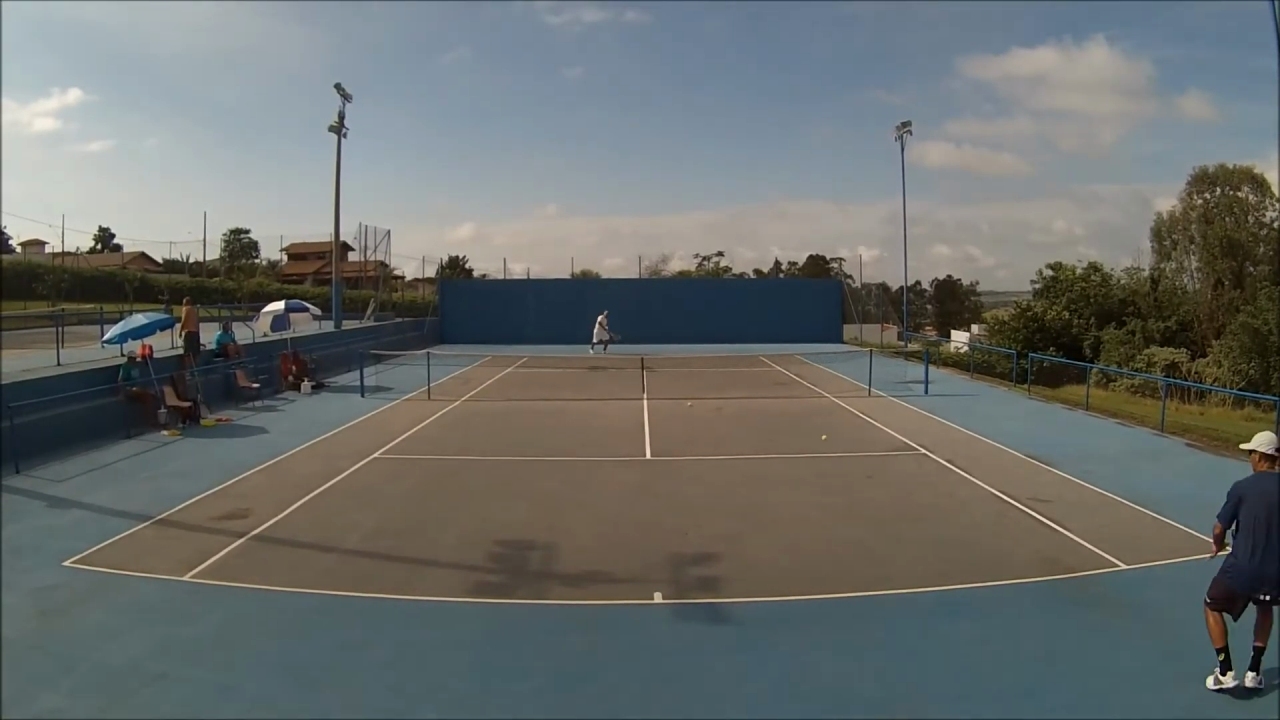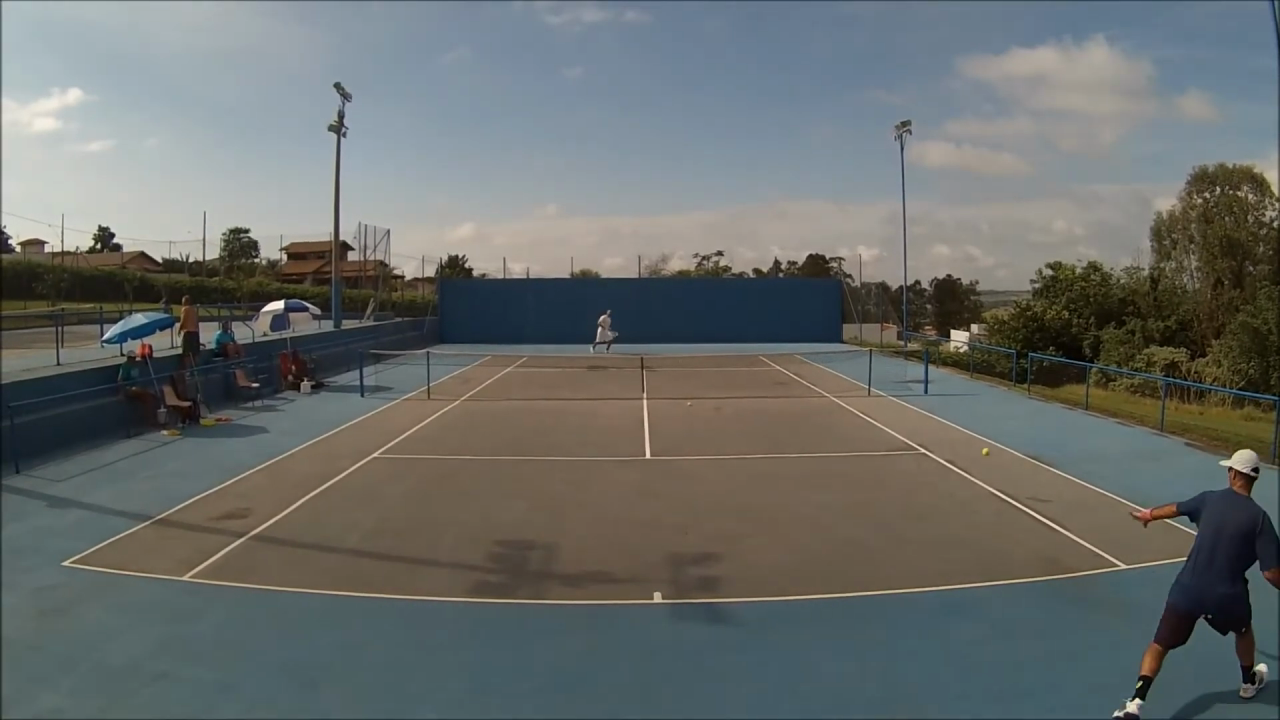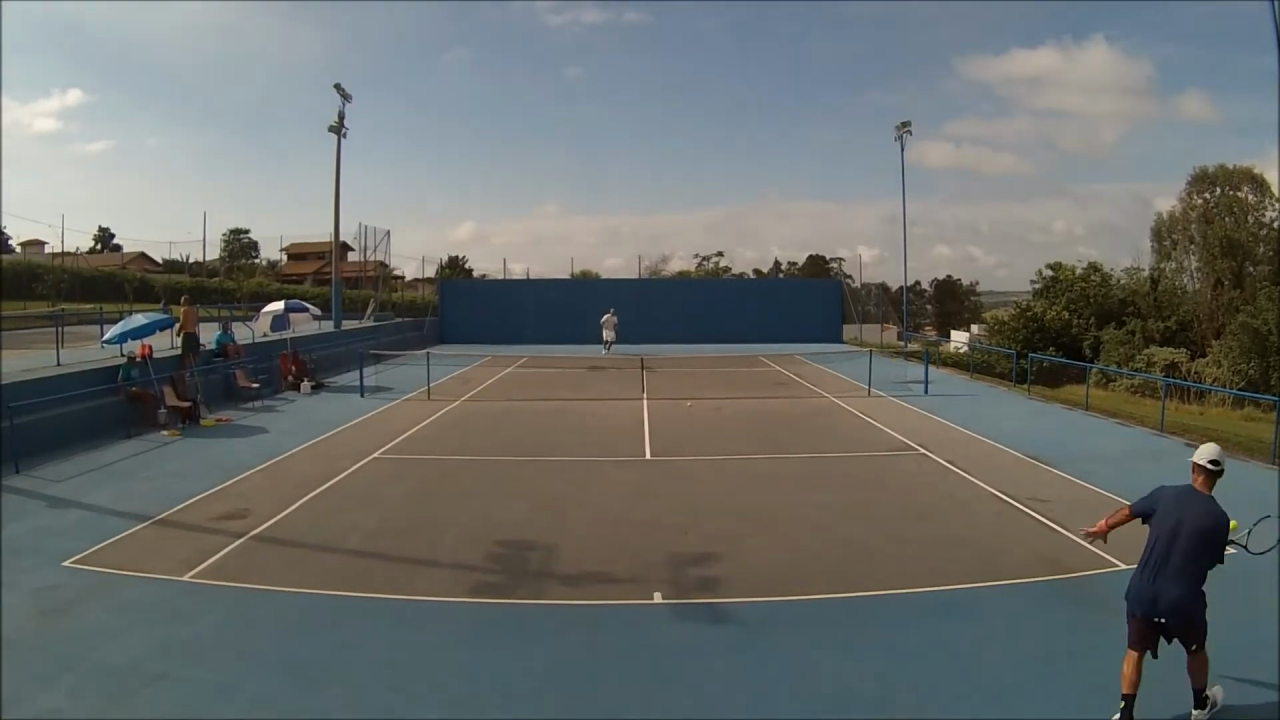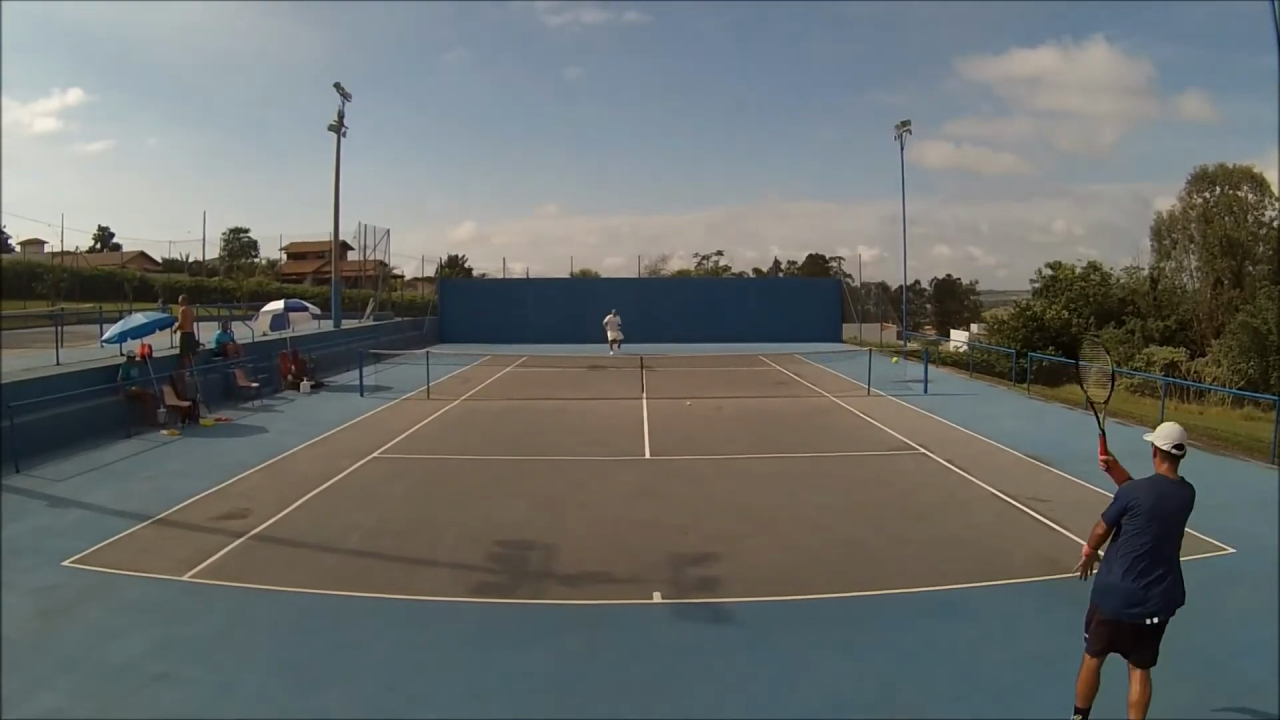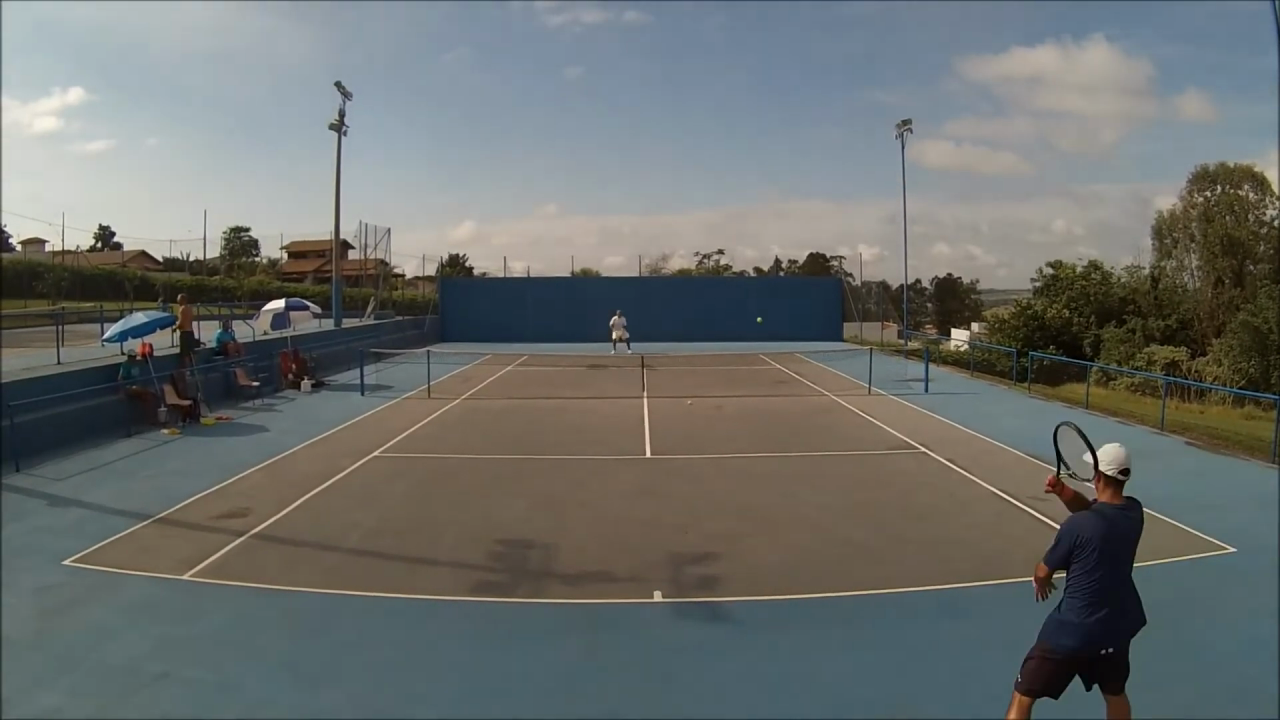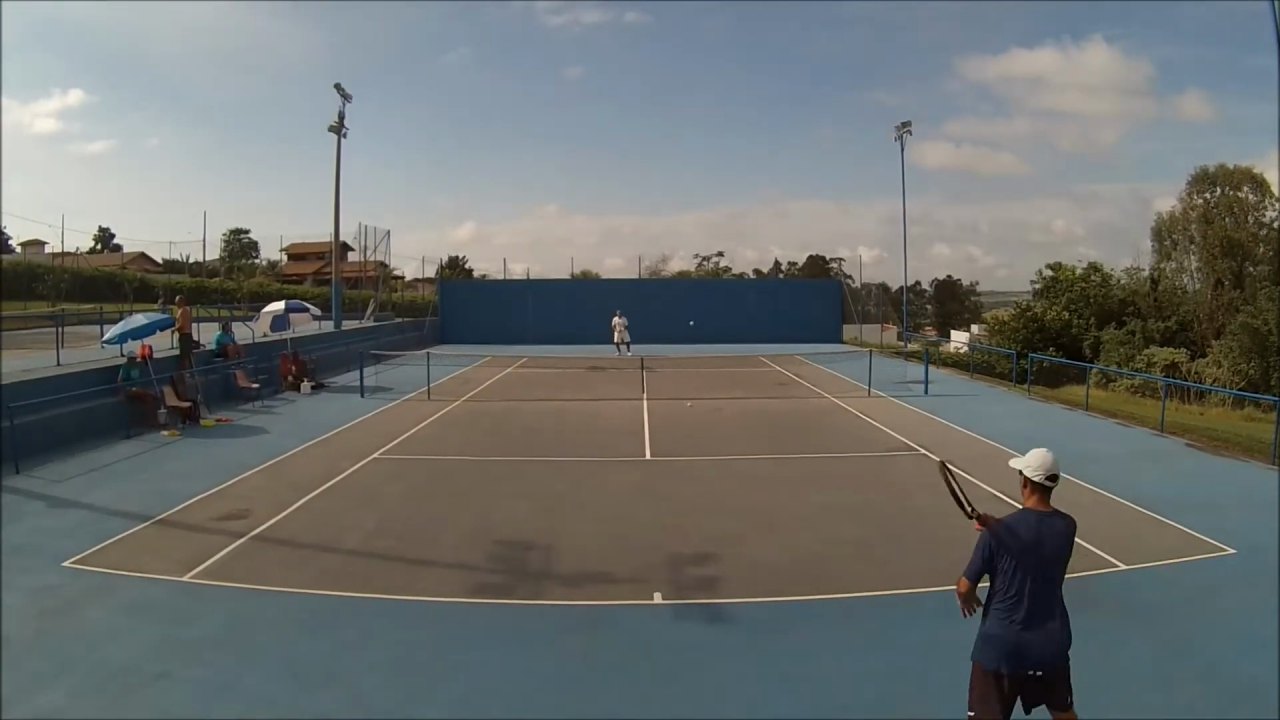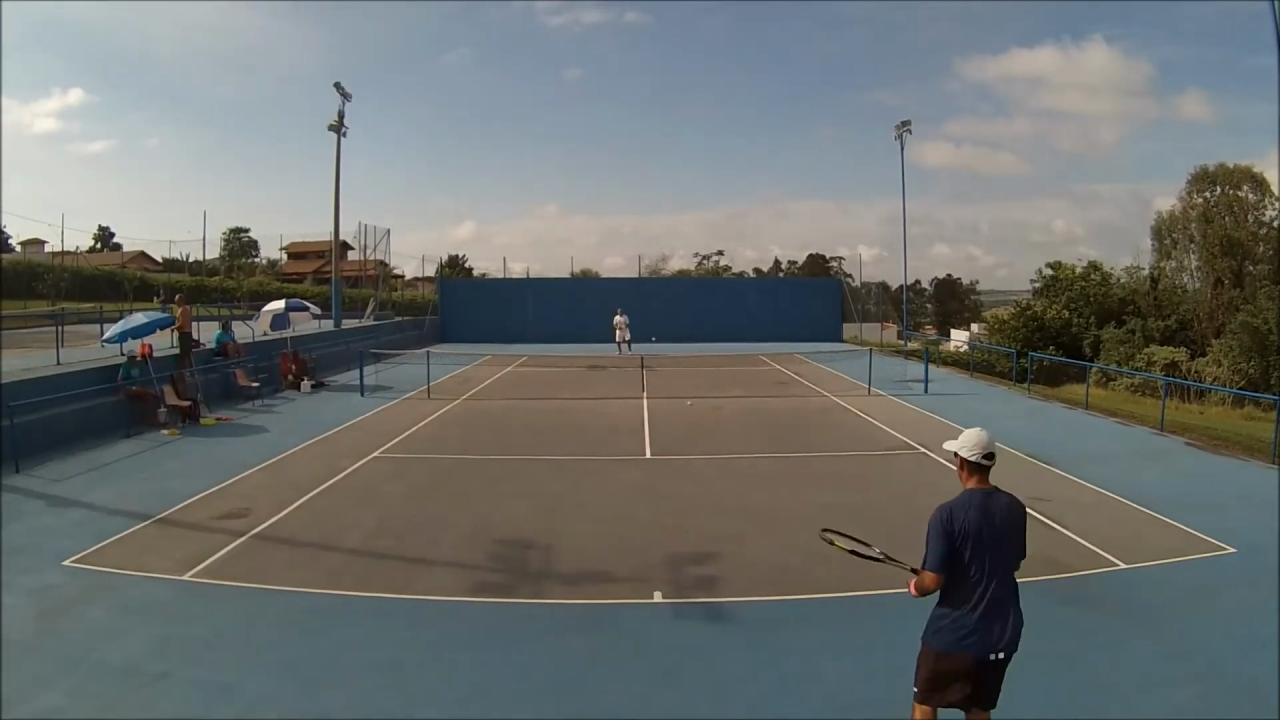
dt=0.2s
person 1, frame 1
left shoulder: (1242, 488)
left elbow: (1220, 530)
left wrist: (1217, 543)
left hip: (1239, 570)
left knee: (1213, 609)
left ankle: (1225, 672)
right ankle: (1254, 672)
person 1, frame 2
left shoulder: (1209, 499)
left elbow: (1172, 509)
left wrist: (1146, 514)
left hip: (1188, 591)
right hip: (1227, 596)
left knee: (1157, 647)
right knee: (1242, 631)
right ankle: (1249, 683)
person 1, frame 3
left shoulder: (1165, 494)
right shoulder: (1218, 519)
left elbow: (1126, 513)
right elbow: (1211, 562)
left wrist: (1103, 527)
left hip: (1142, 593)
right hip: (1181, 600)
left knee: (1135, 653)
right knee: (1196, 651)
person 1, frame 4
left shoulder: (1133, 493)
right shoulder: (1186, 493)
left elbow: (1100, 533)
left wrist: (1088, 552)
right wrist: (1115, 468)
left hip: (1117, 592)
right hip: (1158, 597)
left knee: (1093, 657)
right knee: (1140, 670)
person 1, frame 5
left shoulder: (1076, 528)
right shoulder: (1134, 512)
left elbow: (1044, 571)
right elbow: (1091, 510)
left wrist: (1042, 582)
right wrist: (1063, 490)
left hip: (1070, 631)
right hip: (1114, 628)
right knee: (1115, 694)
person 1, frame 6
left shoulder: (998, 533)
right shoulder: (1067, 527)
left elbow: (964, 588)
left wrist: (968, 602)
left hip: (1000, 647)
right hip: (1050, 643)
person 1, frame 7
left shoulder: (947, 514)
right shoulder: (1015, 508)
left elbow: (933, 582)
left wrist: (916, 585)
left hip: (956, 631)
right hip: (1002, 630)
